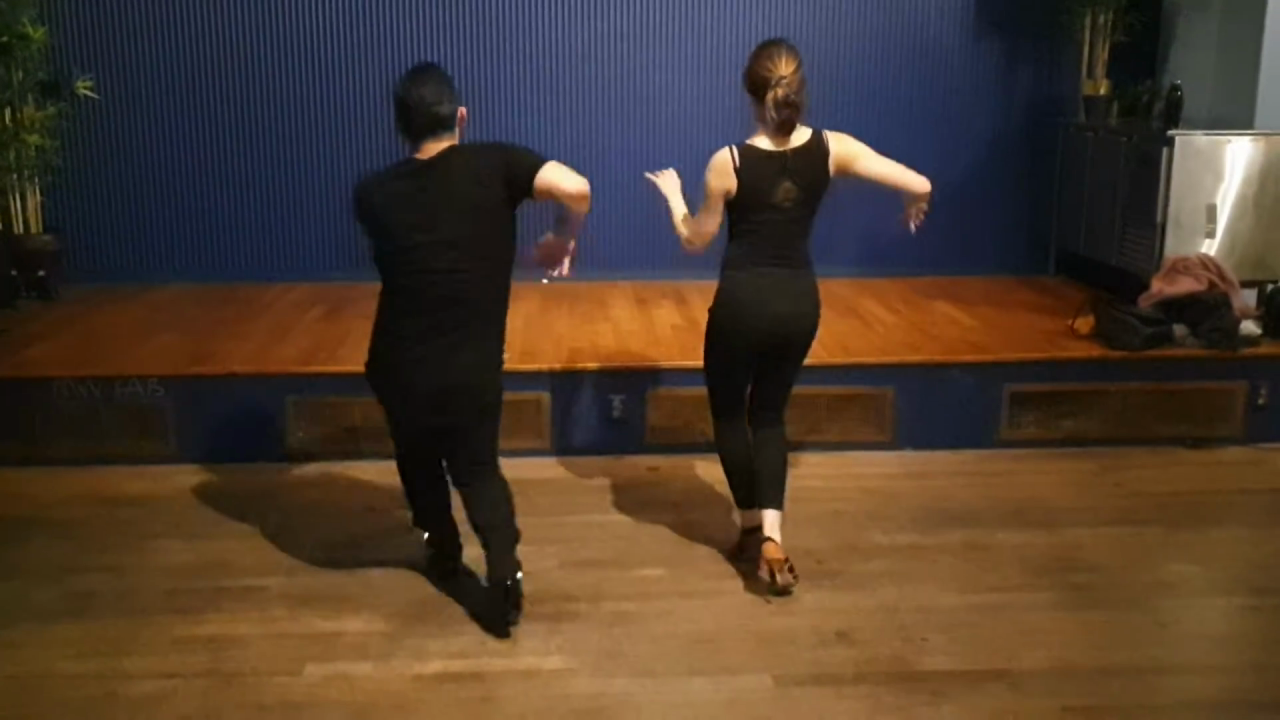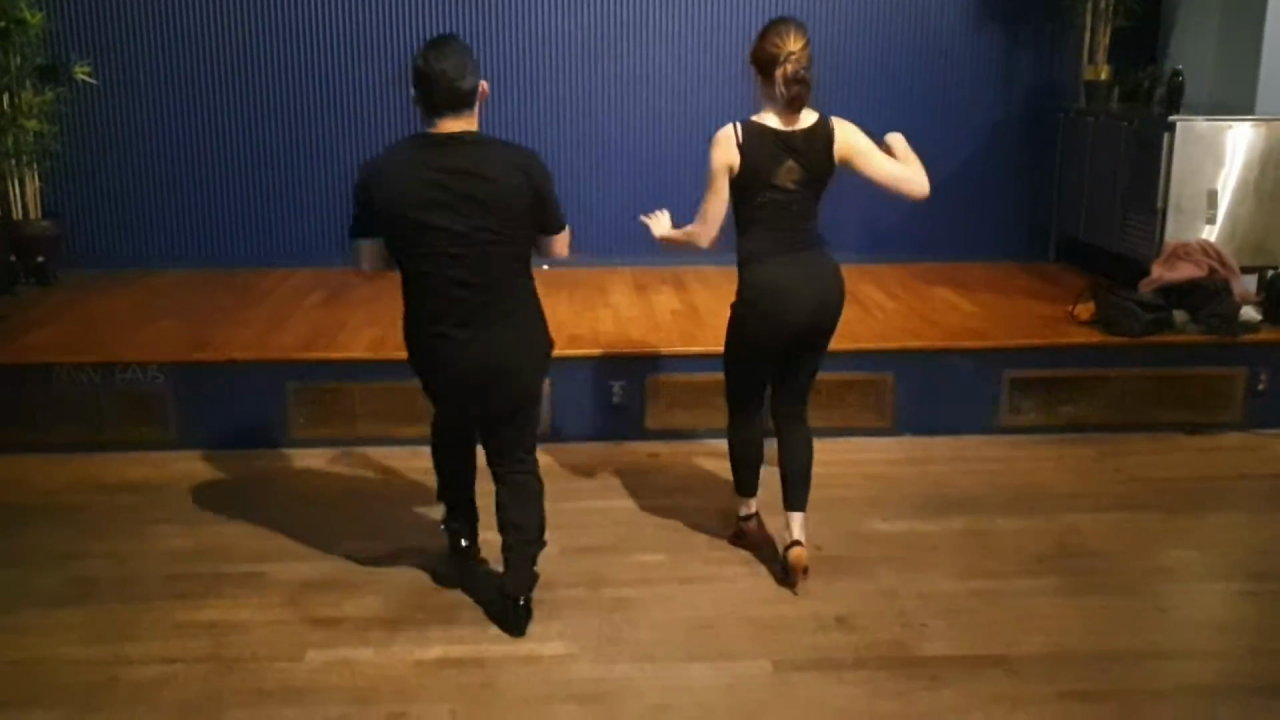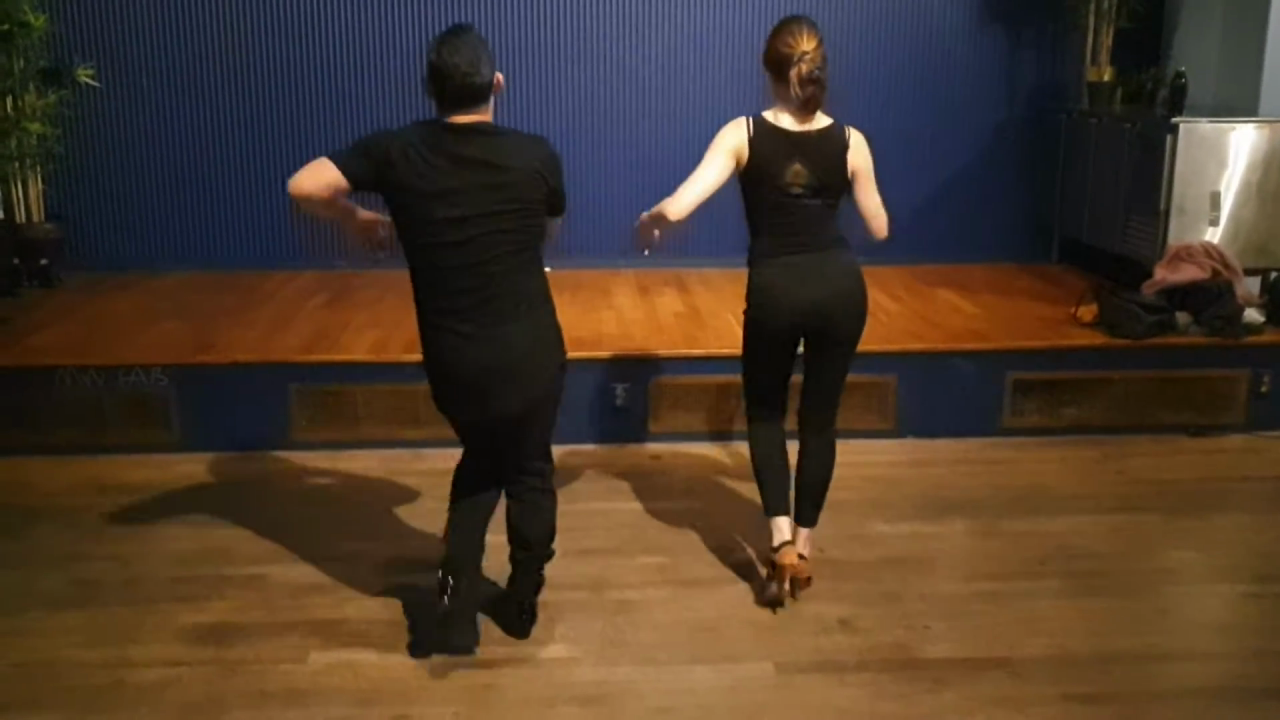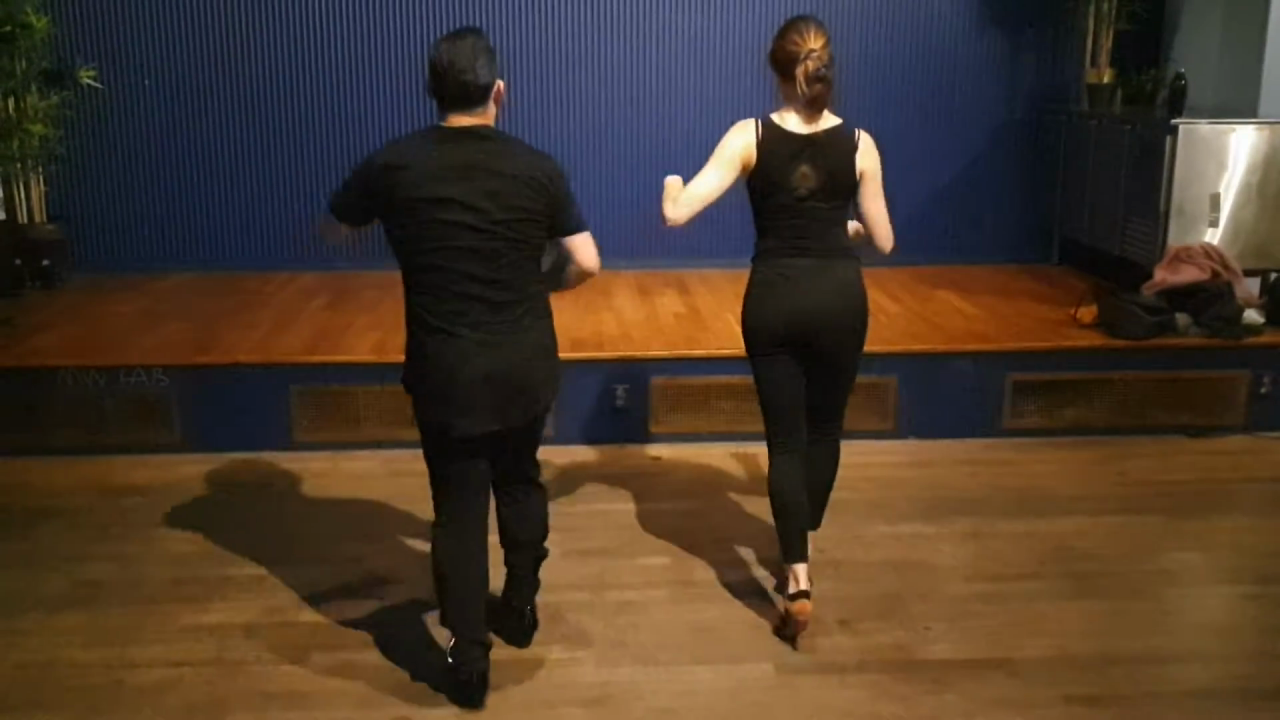
dt=0.2s
person 1, frame 1
left shoulder: (373, 193)
right shoulder: (495, 166)
right elbow: (576, 187)
right wrist: (562, 242)
left hip: (399, 368)
right hip: (473, 369)
left knee: (417, 457)
right knee: (479, 469)
left ankle: (440, 548)
right ankle: (504, 577)
person 1, frame 2
left shoulder: (383, 173)
right shoulder: (519, 165)
right elbow: (558, 250)
left hip: (438, 351)
right hip: (514, 350)
left knee: (452, 435)
right knee: (516, 465)
left ankle: (461, 538)
right ankle: (517, 593)
person 1, frame 3
left shoulder: (397, 152)
right shoulder: (535, 156)
left elbow: (302, 185)
left wrist: (360, 218)
left hip: (453, 358)
right hip: (531, 352)
left knee: (480, 463)
right knee: (530, 472)
left ankle: (458, 605)
right ankle: (523, 598)
person 1, frame 4
left shoulder: (393, 165)
right shoulder: (536, 168)
left elbow: (336, 224)
right elbow: (586, 264)
left hip: (445, 373)
right hip: (527, 366)
left knee: (458, 509)
right knee: (519, 481)
left ankle: (468, 658)
right ankle: (521, 608)
person 2, frame 1
left shoulder: (728, 162)
right shoulder: (831, 148)
left elbow: (694, 241)
right elbow: (920, 186)
left wrist: (672, 193)
right wrist: (917, 207)
left hip: (741, 302)
right hip: (799, 301)
left knee: (730, 416)
right knee: (768, 415)
left ankle: (750, 528)
right ankle: (772, 535)
person 2, frame 2
left shoulder: (731, 140)
right shoulder: (834, 134)
left elbow: (705, 235)
right elbow: (918, 187)
left wrist: (664, 230)
right wrist: (899, 146)
left hip: (768, 292)
right hip: (823, 285)
left knee: (745, 406)
right knee: (792, 409)
left ankle: (748, 519)
right ankle: (796, 539)
person 2, frame 3
left shoulder: (742, 134)
right shoulder: (849, 142)
left elbow: (677, 208)
right elbow: (879, 230)
left wrist: (649, 219)
left hip: (775, 292)
right hip: (841, 289)
left knee: (765, 416)
right knee: (819, 420)
left ankle: (780, 542)
right ankle: (802, 548)
person 2, frame 4
left shoulder: (750, 136)
right shoulder: (859, 144)
left elbow: (678, 213)
right elbow: (883, 240)
left wrist: (671, 187)
left hip: (772, 300)
right hip: (839, 298)
left knee: (785, 441)
right knee: (824, 429)
left ankle: (797, 589)
right ankle: (802, 550)
